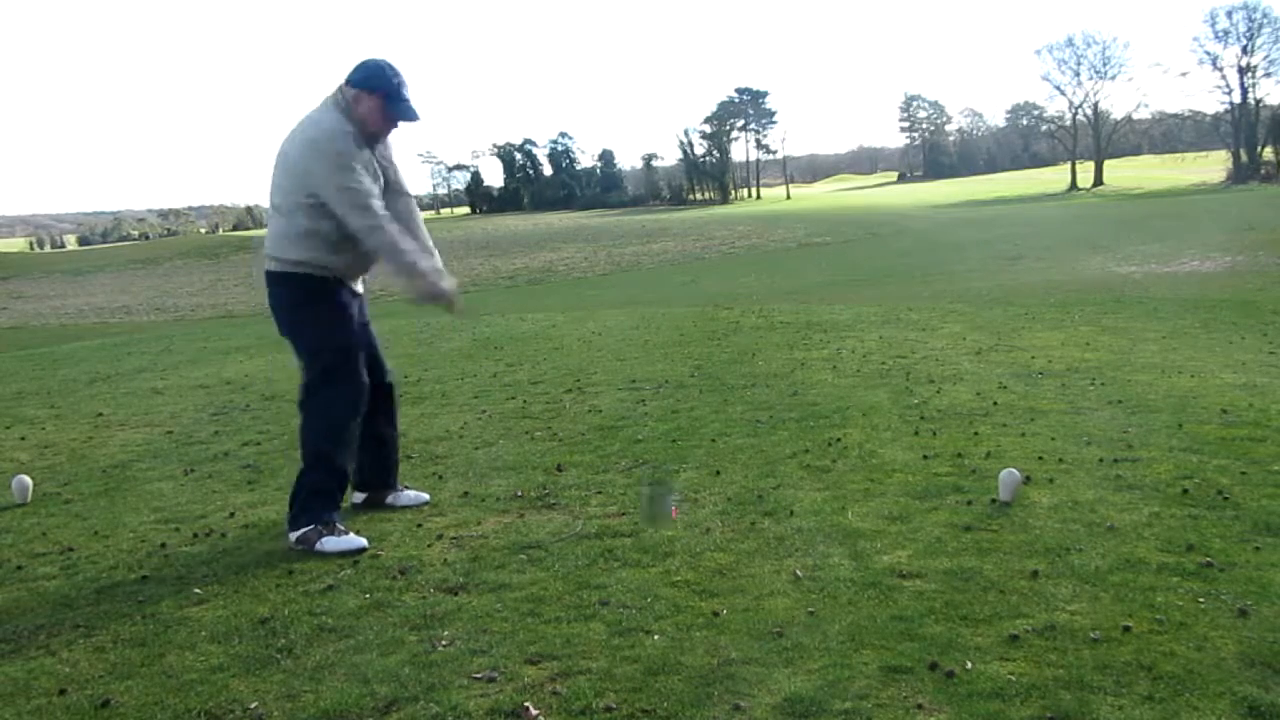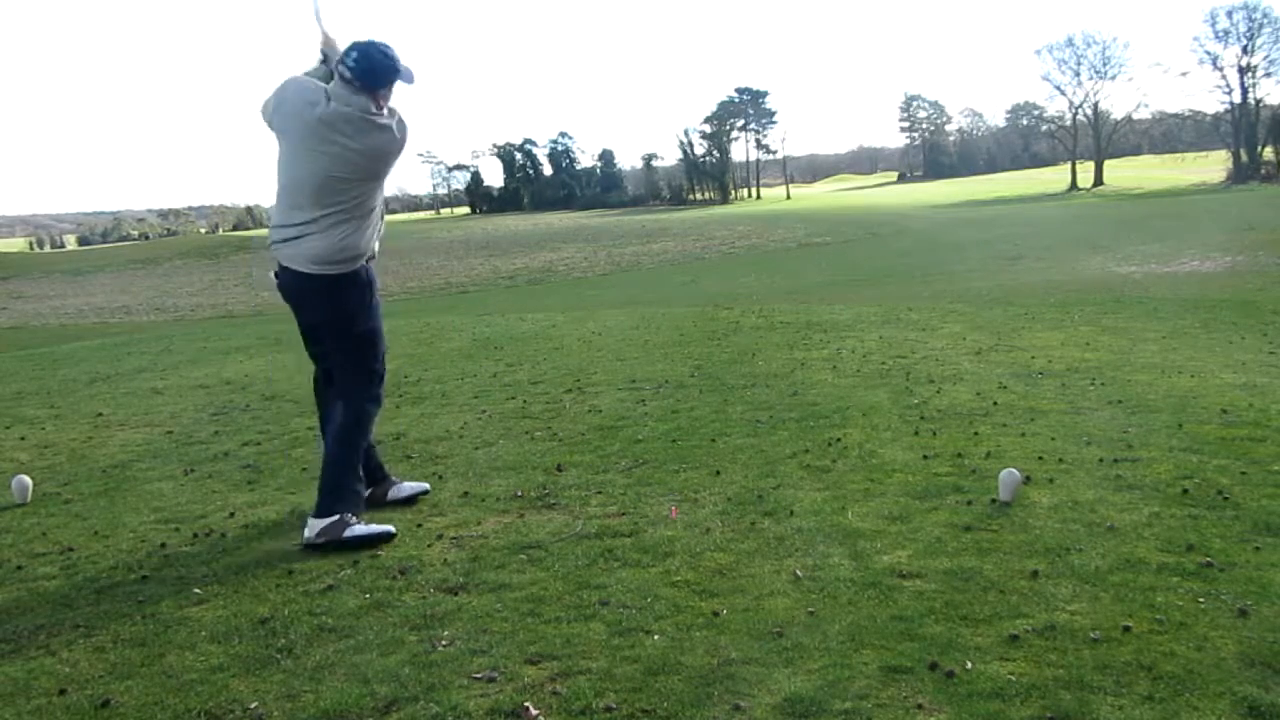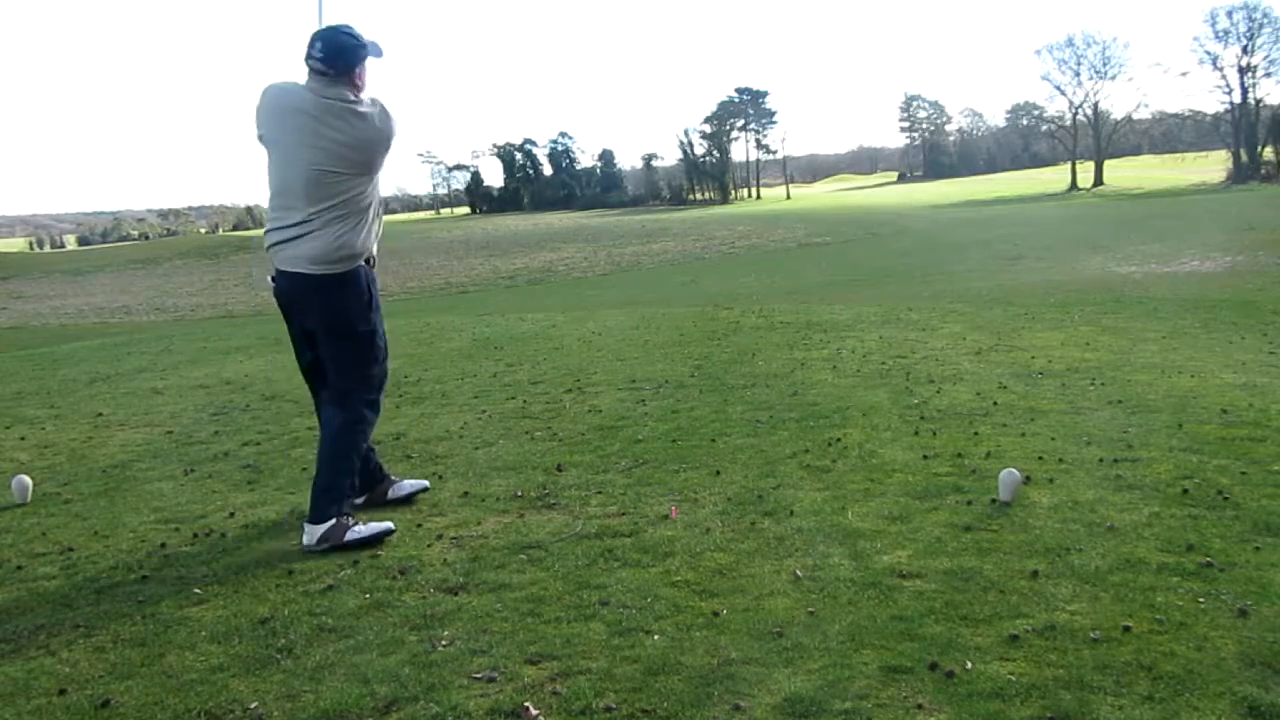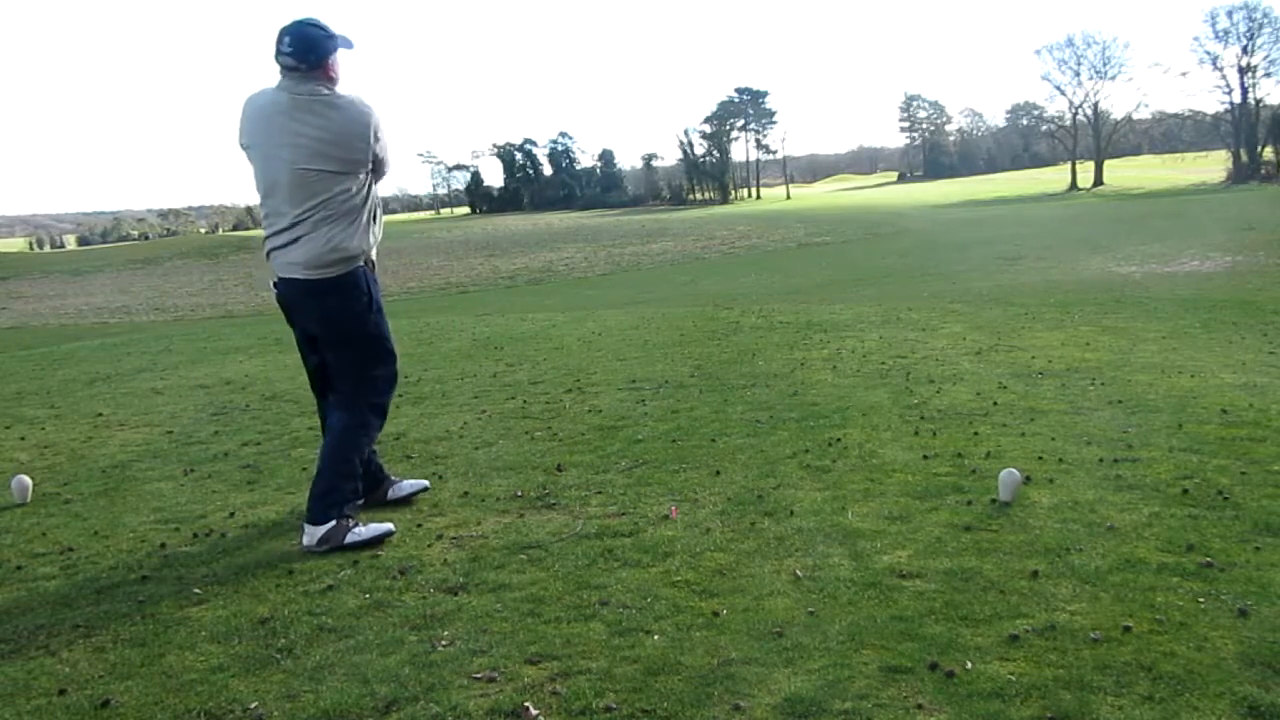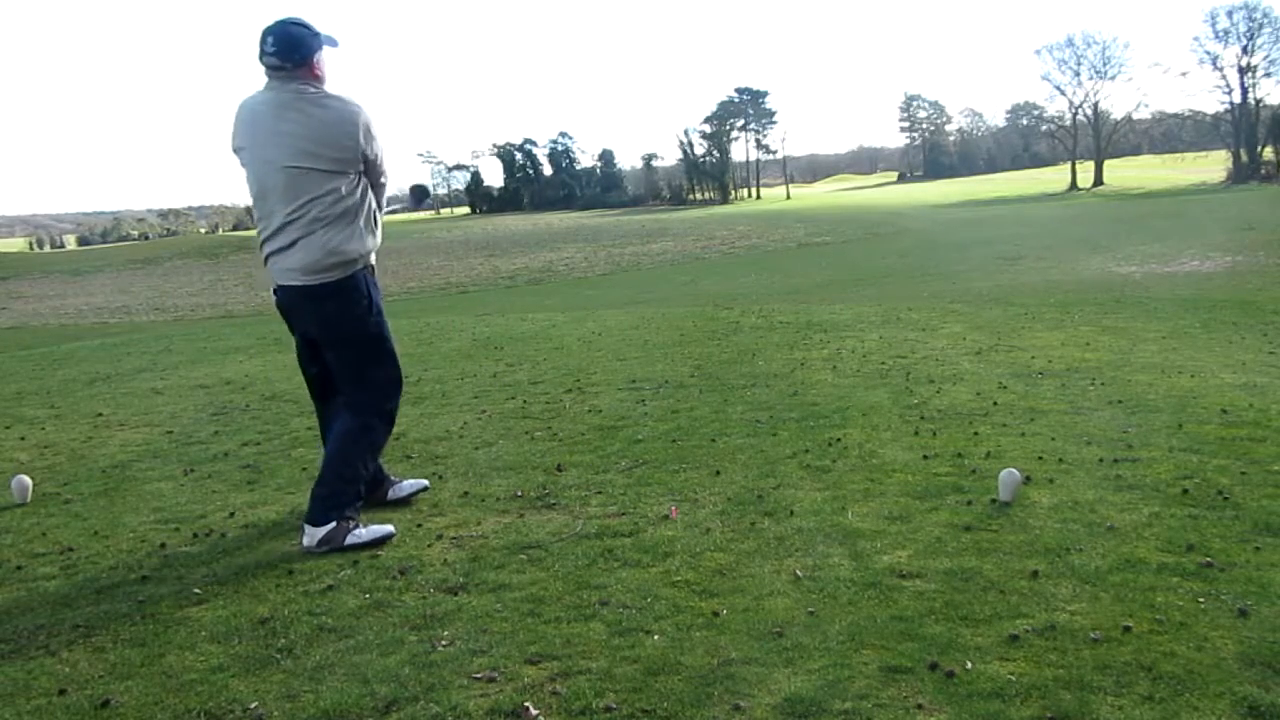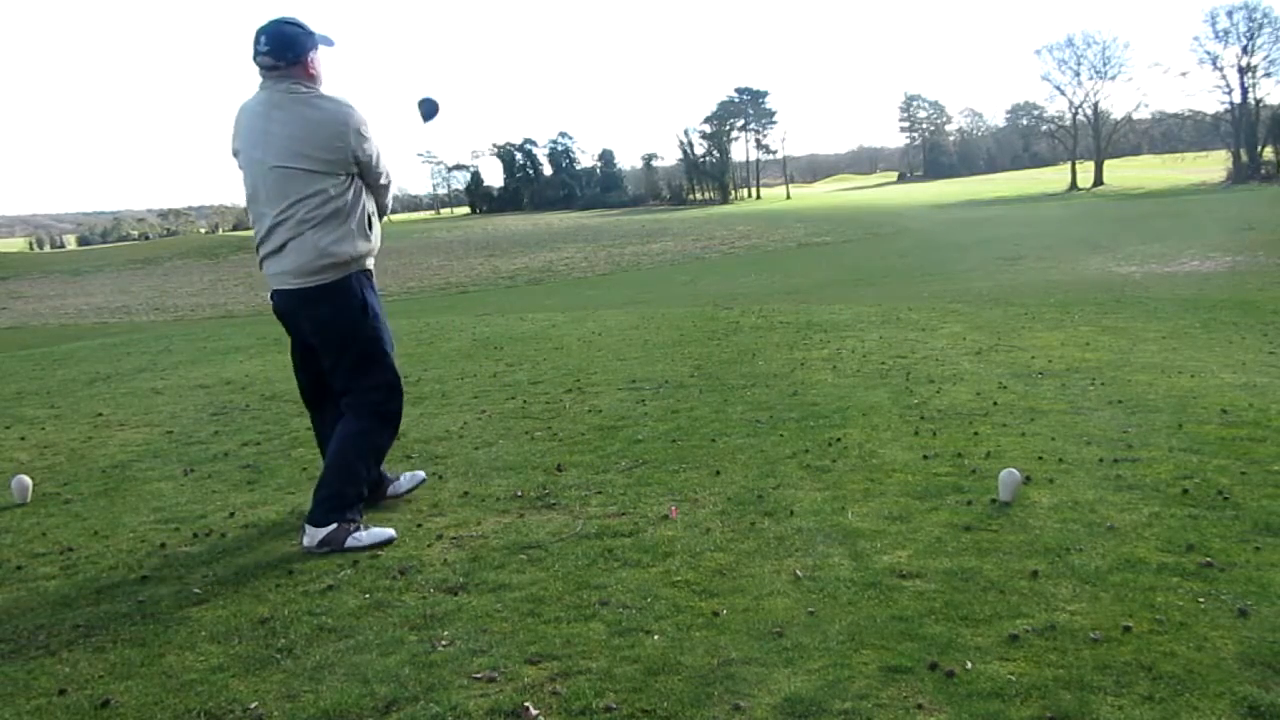
dt=0.2s
person 1, frame 1
left shoulder: (370, 138)
right shoulder: (326, 138)
left elbow: (399, 203)
right elbow: (372, 223)
left wrist: (431, 266)
right wrist: (427, 280)
left hip: (338, 282)
right hip: (304, 282)
left knee: (374, 385)
right knee: (339, 392)
left ankle: (375, 483)
right ankle: (311, 519)
person 1, frame 2
left shoulder: (296, 97)
right shoulder: (388, 133)
left wrist: (335, 66)
right wrist: (339, 59)
left hip: (294, 269)
right hip: (340, 276)
left knee: (340, 379)
right knee: (358, 385)
left ankle: (367, 480)
right ankle: (331, 513)
person 1, frame 3
left shoulder: (276, 101)
right shoulder: (377, 123)
left wrist: (316, 66)
right wrist: (337, 68)
left hip: (288, 273)
right hip: (339, 275)
left knee: (333, 385)
right knee: (354, 390)
left ankle: (368, 481)
right ankle: (327, 517)
person 1, frame 4
left shoulder: (254, 111)
right shoulder: (358, 117)
right elbow: (377, 170)
left hip: (289, 277)
right hip: (341, 275)
left knee: (337, 388)
right knee: (365, 389)
left ankle: (368, 482)
right ankle: (327, 518)
person 1, frame 5
left shoulder: (247, 117)
right shoulder: (346, 116)
right elbow: (377, 181)
left hip: (288, 281)
right hip: (340, 277)
left knee: (335, 391)
right knee: (373, 393)
left ankle: (368, 481)
right ankle: (328, 518)
person 1, frame 6
left shoulder: (247, 119)
right shoulder: (338, 117)
right elbow: (379, 186)
right wrist: (371, 213)
left hip: (285, 283)
right hip: (334, 279)
left knee: (329, 394)
right knee: (376, 396)
left ankle: (366, 481)
right ankle: (330, 519)
